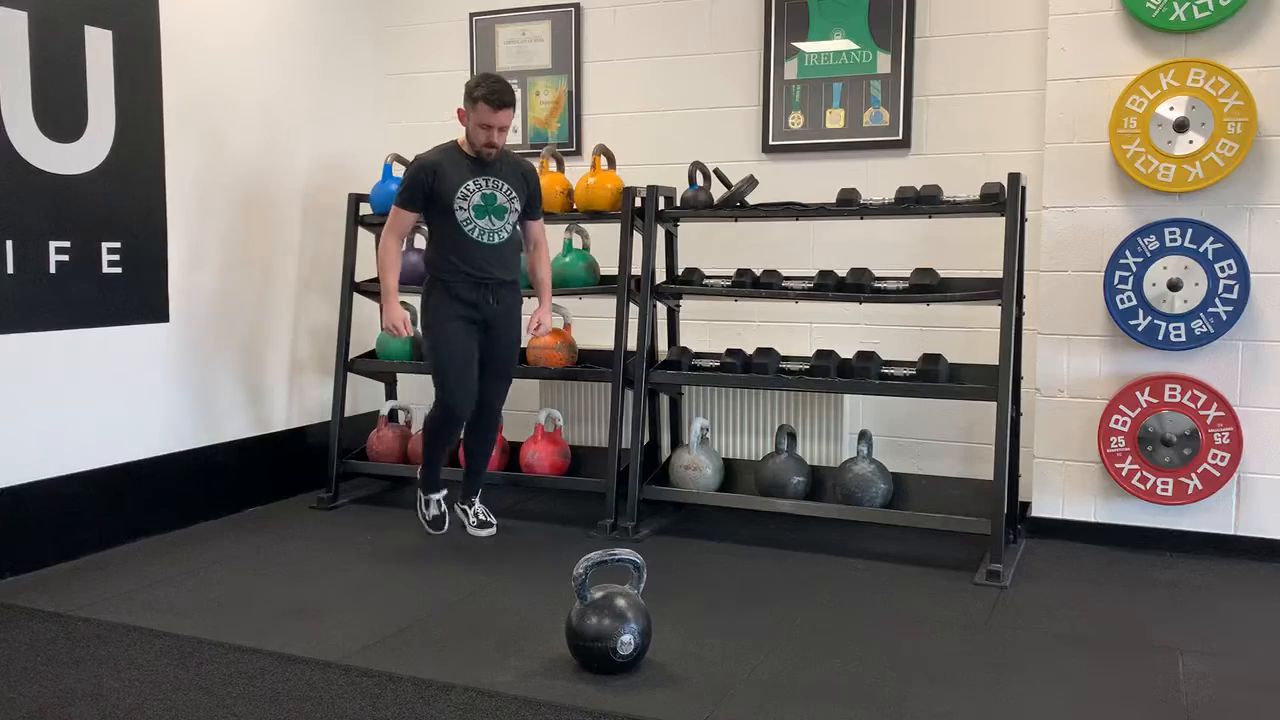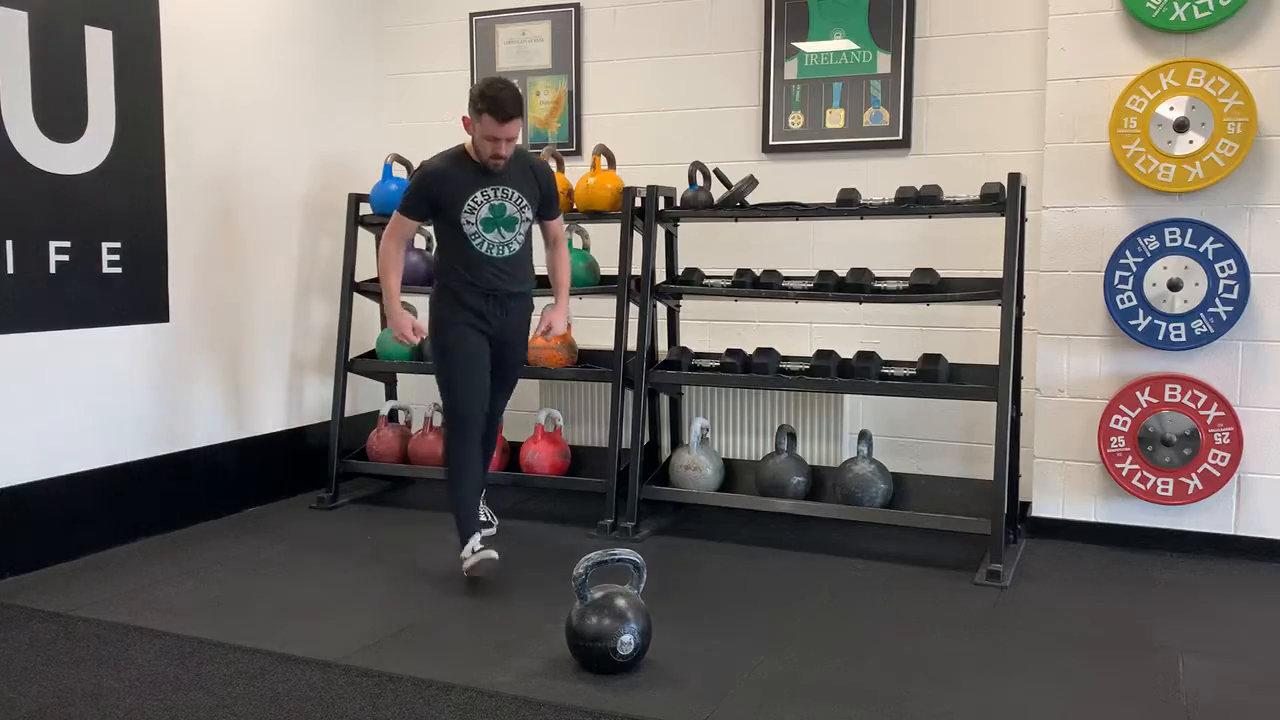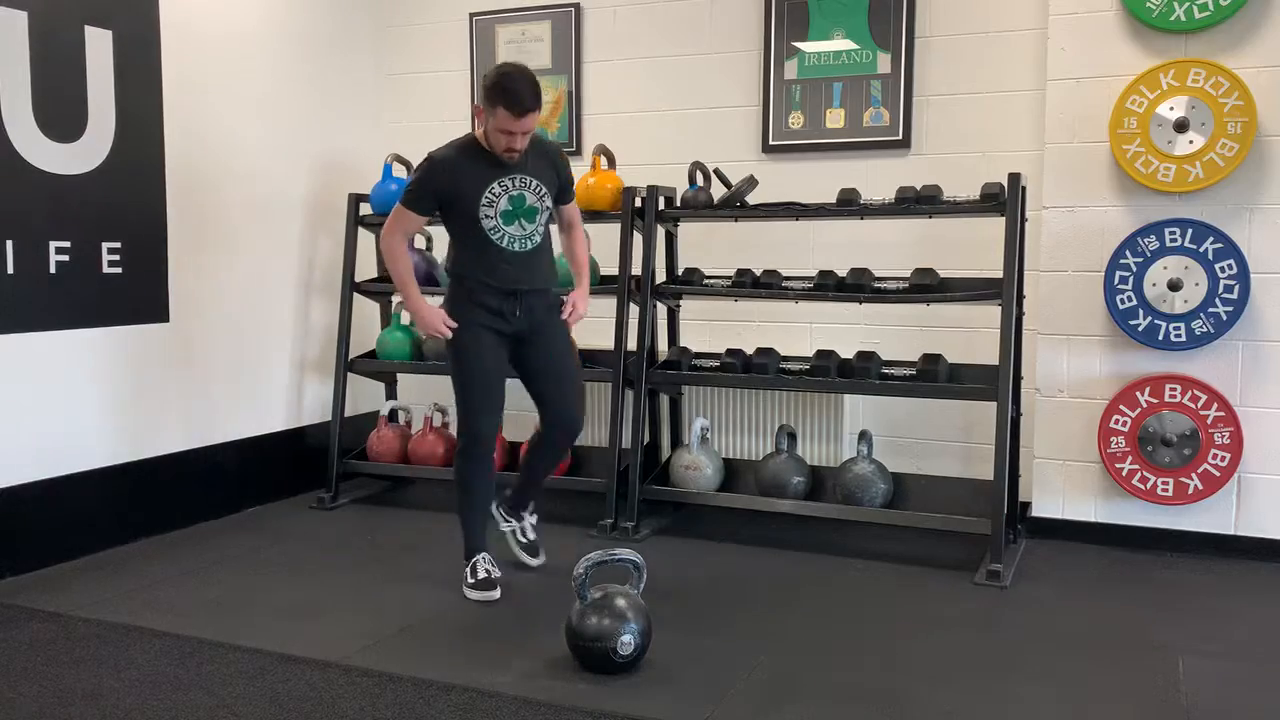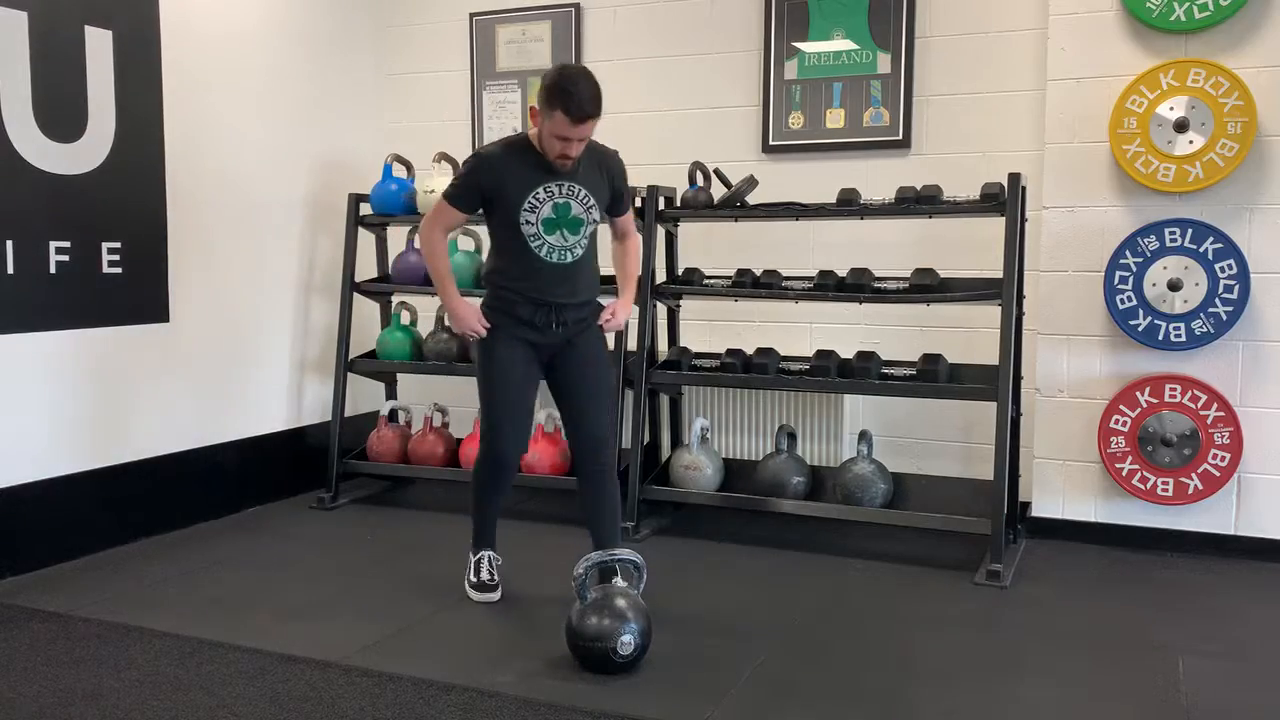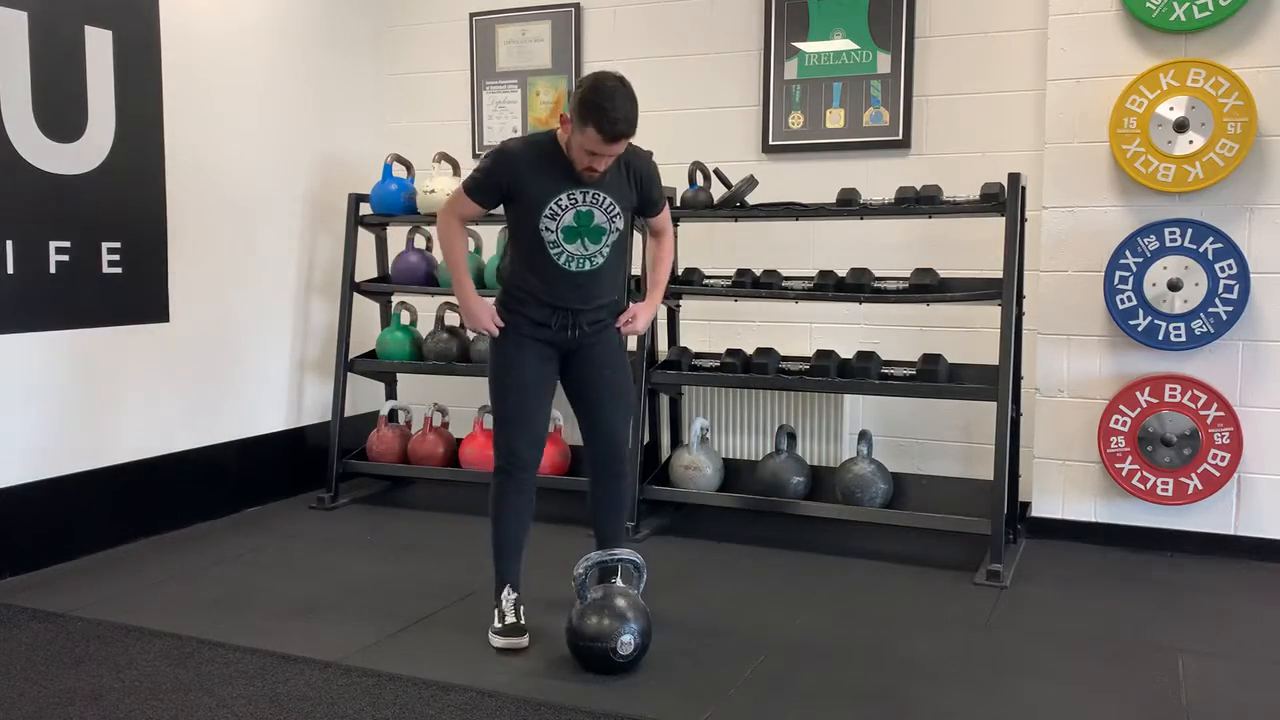
dt=0.3s
person 1, frame 1
left shoulder: (522, 172)
right shoulder: (432, 167)
left elbow: (535, 242)
right elbow: (393, 235)
left wrist: (544, 301)
right wrist: (390, 301)
left hip: (503, 304)
right hip: (450, 302)
left knee: (488, 408)
right knee: (456, 401)
left ankle: (469, 497)
right ankle: (429, 483)
person 1, frame 2
left shoulder: (535, 172)
right shoulder: (438, 174)
left elbow: (556, 239)
right elbow: (394, 239)
left wrist: (560, 303)
right wrist: (394, 308)
left hip: (513, 312)
right hip: (458, 313)
left knee: (490, 415)
right knee: (465, 417)
left ankle: (473, 497)
right ankle: (469, 535)
person 1, frame 3
left shoulder: (551, 159)
right shoulder: (447, 166)
left elbow: (571, 222)
right elbow: (393, 236)
left wrist: (581, 285)
right wrist: (417, 306)
left hip: (540, 310)
right hip: (476, 317)
left knee: (566, 420)
right knee: (479, 435)
left ankle: (516, 506)
right ankle: (477, 555)
person 1, frame 4
left shoulder: (607, 166)
right shoulder: (493, 165)
left elbow: (626, 231)
right elbow: (434, 228)
left wrist: (626, 297)
right wrist: (454, 303)
left hip: (580, 325)
right hip: (510, 327)
left knee: (597, 449)
right knee: (502, 448)
left ankle: (611, 573)
right ankle: (483, 551)
person 1, frame 5
left shoulder: (638, 168)
right shoulder: (516, 161)
left elbow: (663, 232)
right elbow: (452, 217)
left wrist: (651, 301)
right wrist: (469, 299)
left hip: (600, 328)
right hip: (525, 328)
left knee: (611, 453)
right knee: (518, 458)
left ankle: (611, 577)
right ankle: (508, 594)
